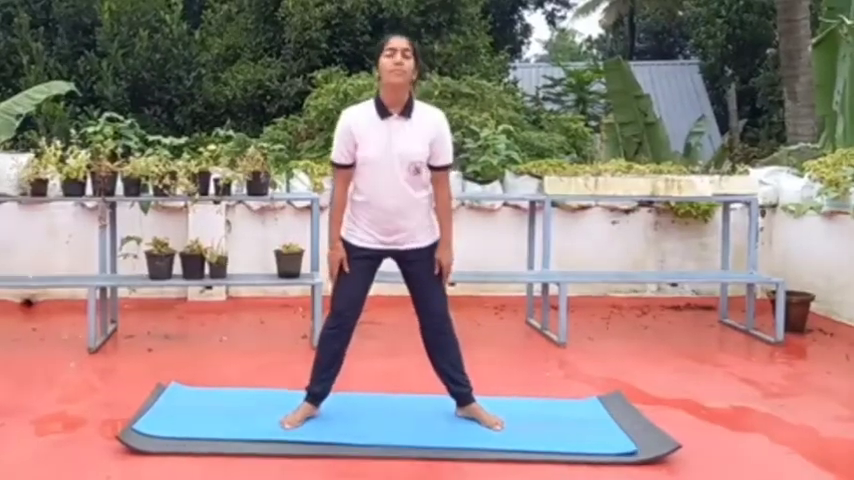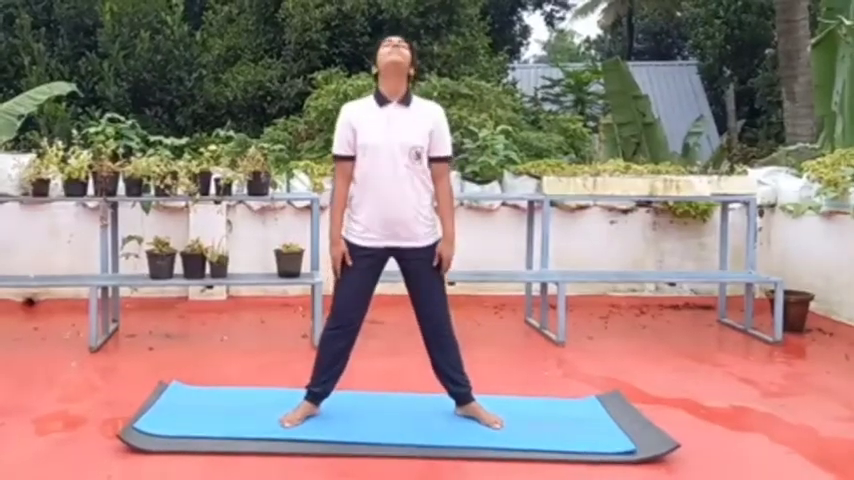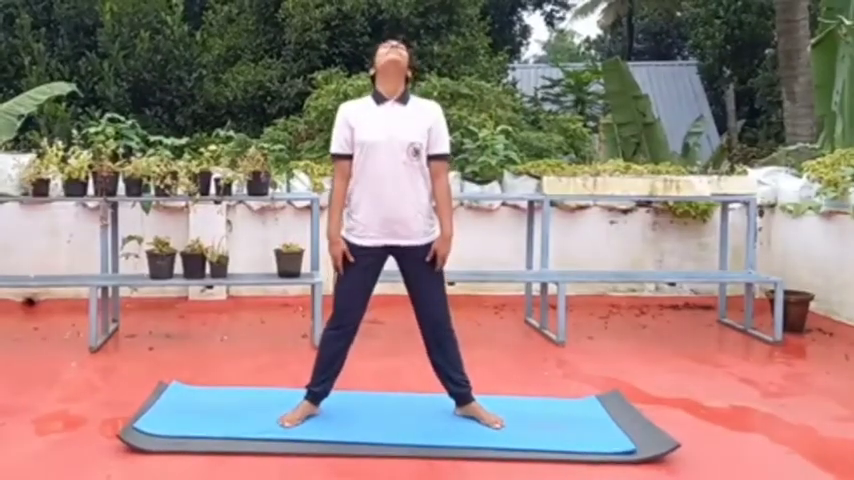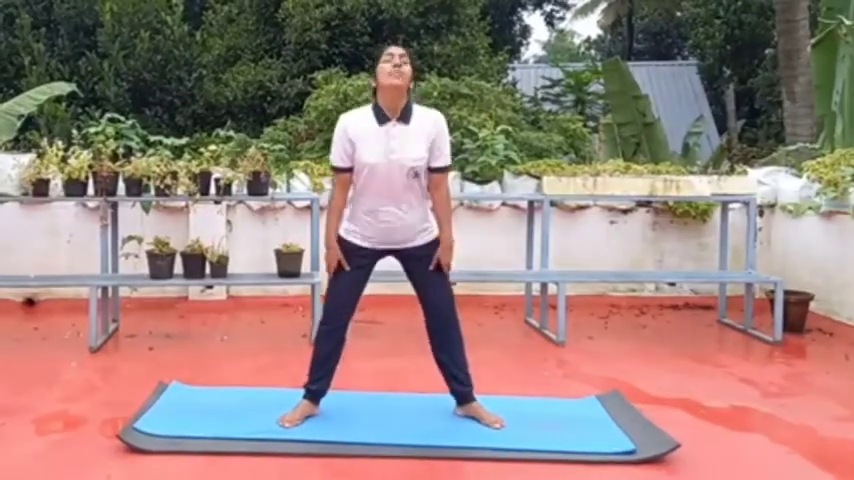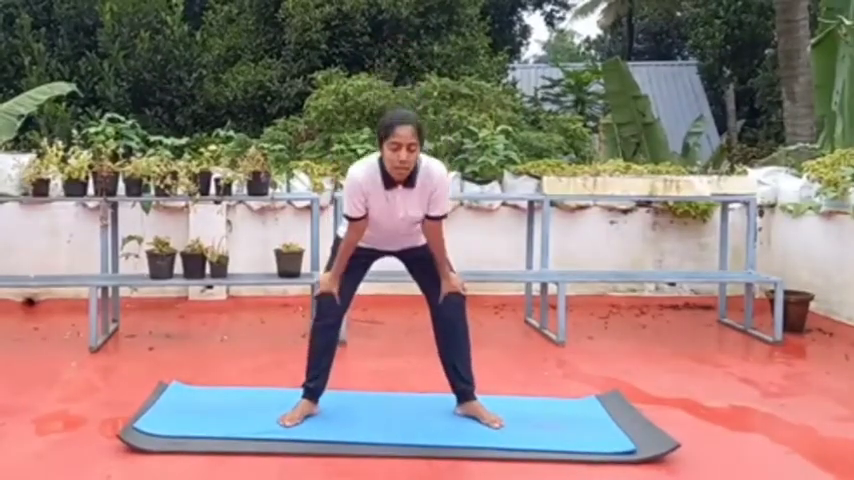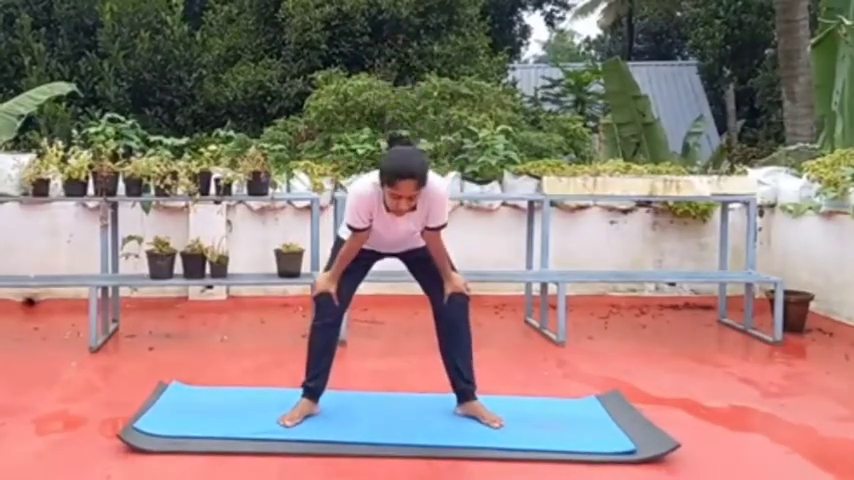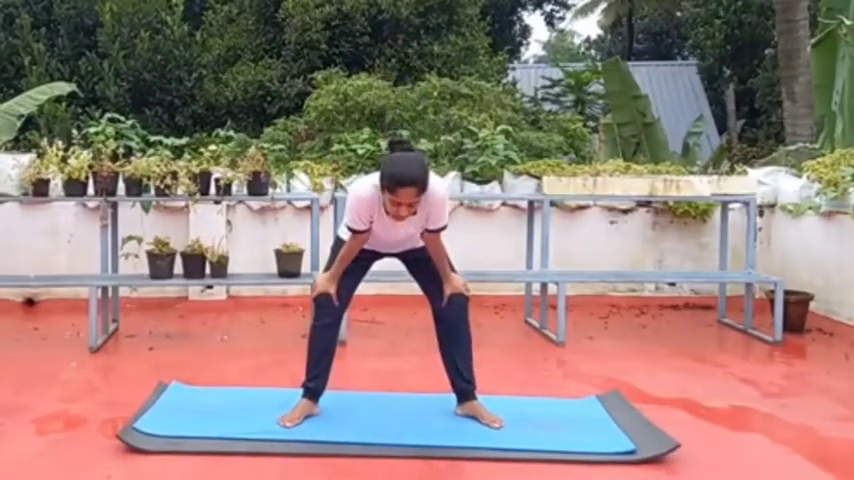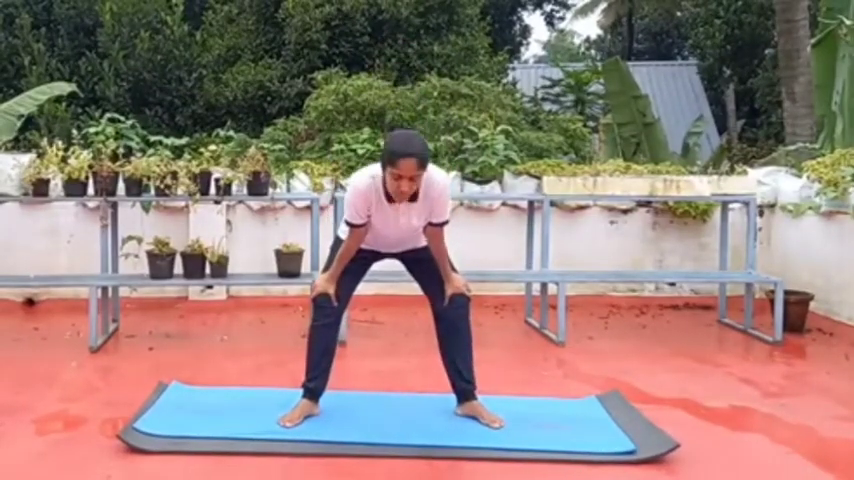
dt=0.4s
person 1, frame 1
left shoulder: (433, 120)
right shoulder: (353, 119)
left elbow: (441, 186)
right elbow: (341, 185)
left wrist: (446, 244)
right wrist: (334, 242)
left hip: (418, 240)
right hip: (361, 239)
left knee: (437, 320)
right knee: (340, 319)
left ankle: (466, 401)
right ankle: (311, 401)
person 1, frame 2
left shoulder: (431, 114)
right shoulder: (353, 113)
left elbow: (442, 178)
right elbow: (343, 178)
left wrist: (448, 236)
right wrist: (335, 236)
left hip: (420, 238)
right hip: (363, 237)
left knee: (436, 321)
right knee: (343, 320)
left ankle: (465, 400)
right ankle: (312, 399)
person 1, frame 3
left shoulder: (429, 111)
right shoulder: (351, 112)
left elbow: (439, 176)
right elbow: (341, 177)
left wrist: (446, 231)
right wrist: (334, 233)
left hip: (418, 236)
right hip: (362, 236)
left knee: (436, 320)
right knee: (343, 319)
left ankle: (465, 400)
right ankle: (312, 399)
person 1, frame 4
left shoulder: (433, 123)
right shoulder: (351, 124)
left elbow: (438, 188)
right elbow: (341, 189)
left wrist: (447, 241)
right wrist: (331, 243)
left hip: (419, 239)
right hip: (359, 239)
left knee: (443, 314)
right knee: (334, 316)
left ankle: (466, 400)
right ankle: (310, 399)
person 1, frame 5
left shoulder: (436, 175)
right shoulder: (360, 175)
left elbow: (433, 231)
right elbow: (354, 232)
left wrist: (447, 274)
right wrist: (333, 275)
left hip: (414, 244)
right hip: (363, 244)
left knee: (450, 305)
right knee: (328, 308)
left ankle: (467, 399)
right ankle: (309, 399)
person 1, frame 6
left shoulder: (437, 190)
right shoulder: (362, 190)
left elbow: (432, 239)
right elbow: (356, 240)
left wrist: (449, 277)
right wrist: (331, 276)
left hip: (415, 244)
right hip: (363, 243)
left knee: (454, 303)
right knee: (328, 306)
left ankle: (468, 399)
right ankle: (309, 399)
person 1, frame 7
left shoulder: (438, 192)
right shoulder: (362, 192)
left elbow: (432, 241)
right elbow: (356, 241)
left wrist: (449, 278)
right wrist: (331, 277)
left hip: (415, 244)
right hip: (363, 242)
left knee: (454, 304)
right knee: (327, 305)
left ankle: (468, 399)
right ankle: (309, 399)
person 1, frame 8
left shoulder: (439, 183)
right shoulder: (362, 183)
left elbow: (435, 237)
right elbow: (355, 238)
left wrist: (449, 278)
right wrist: (330, 277)
left hip: (415, 245)
right hip: (363, 244)
left knee: (454, 305)
right knee: (326, 306)
left ankle: (467, 400)
right ankle: (309, 399)
